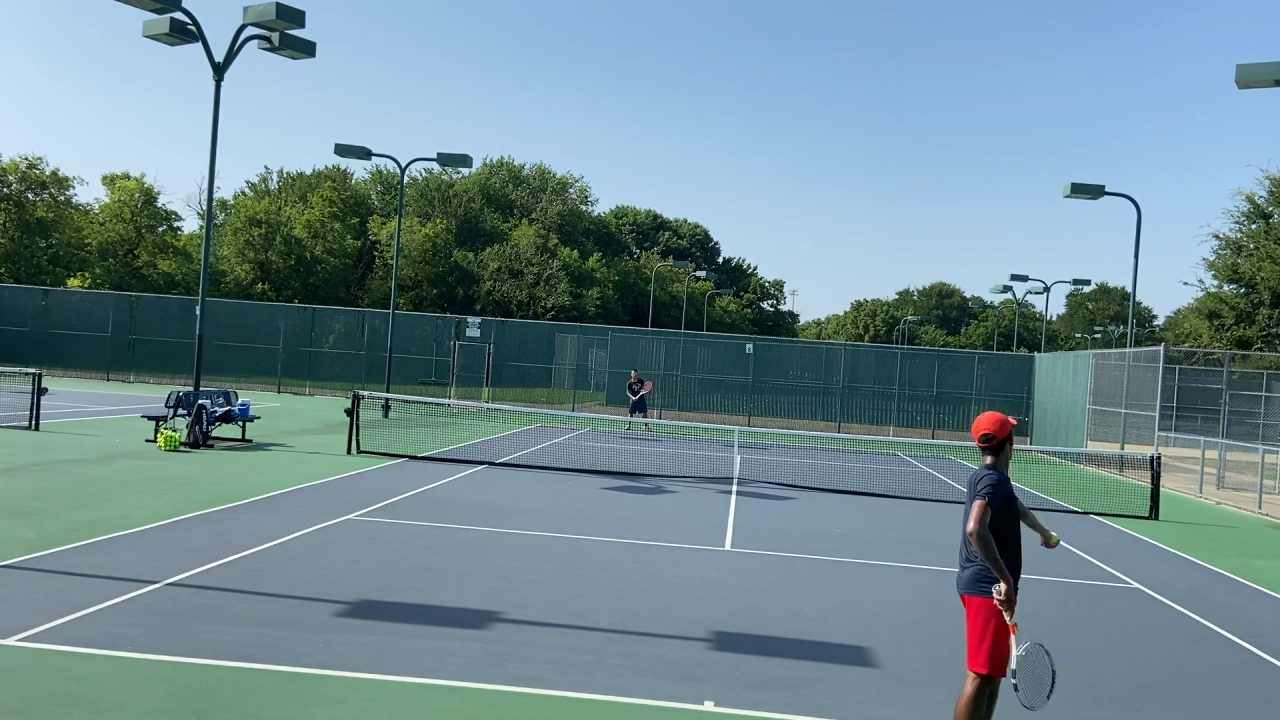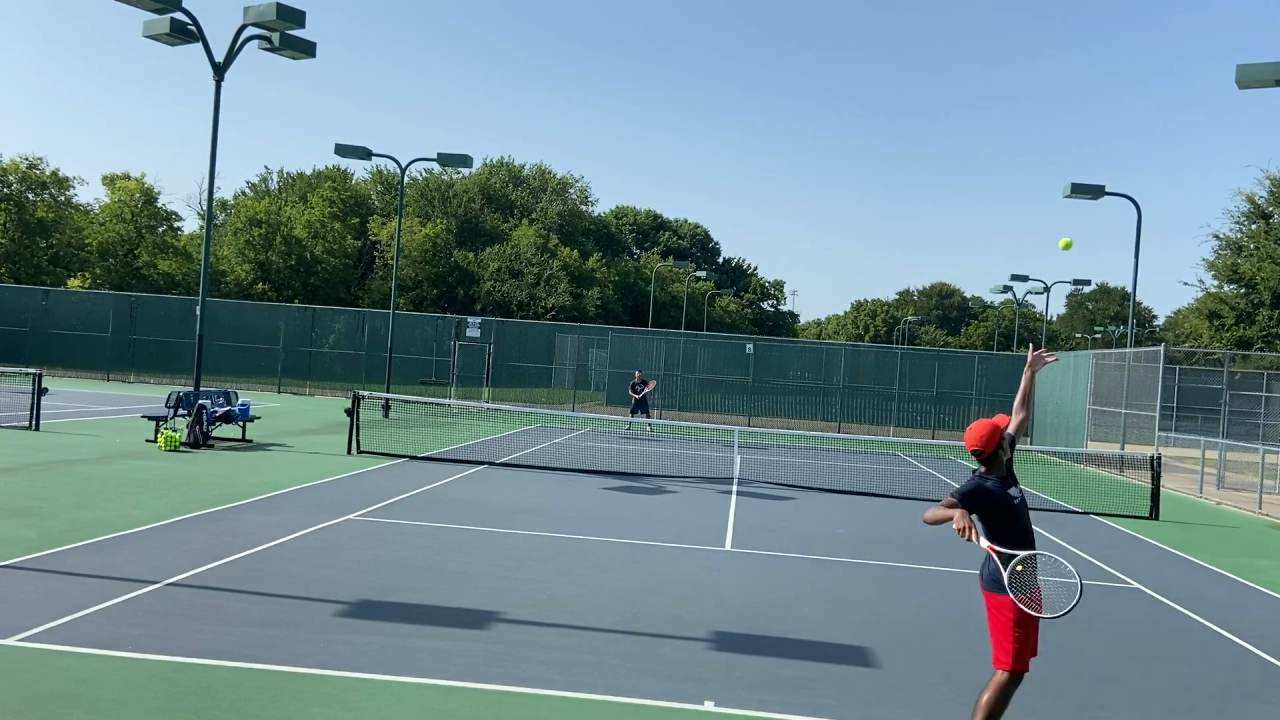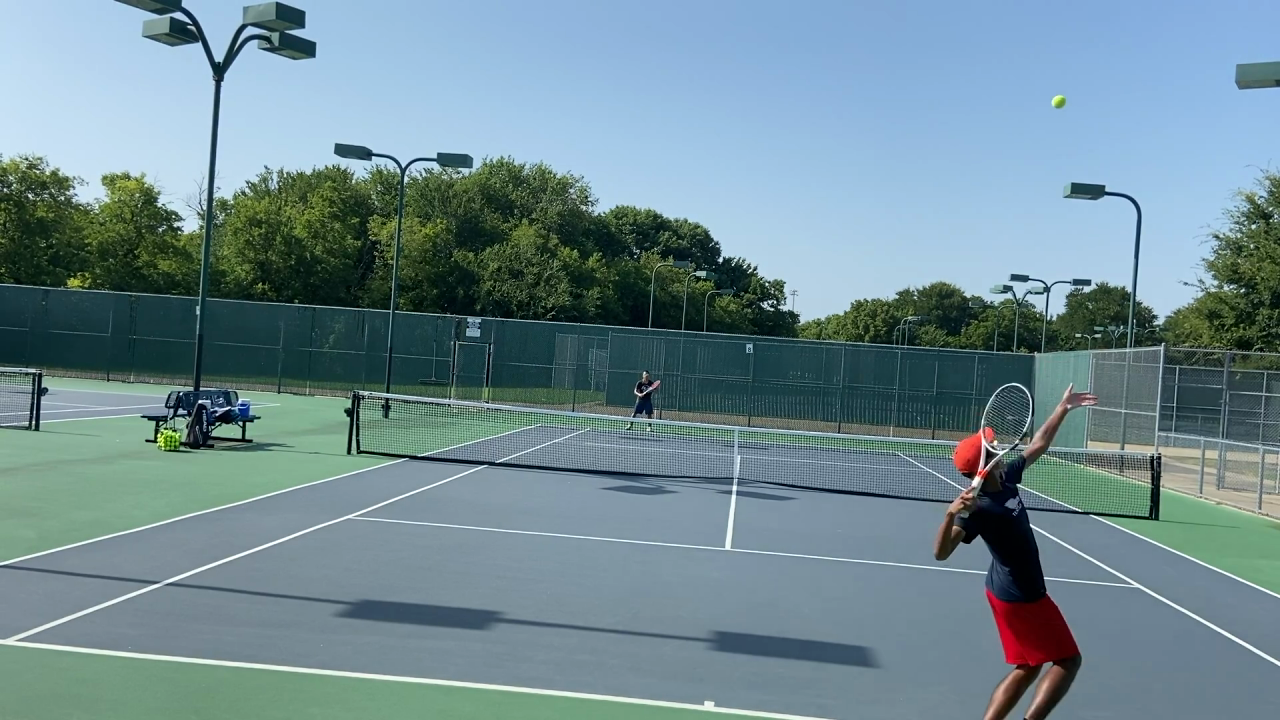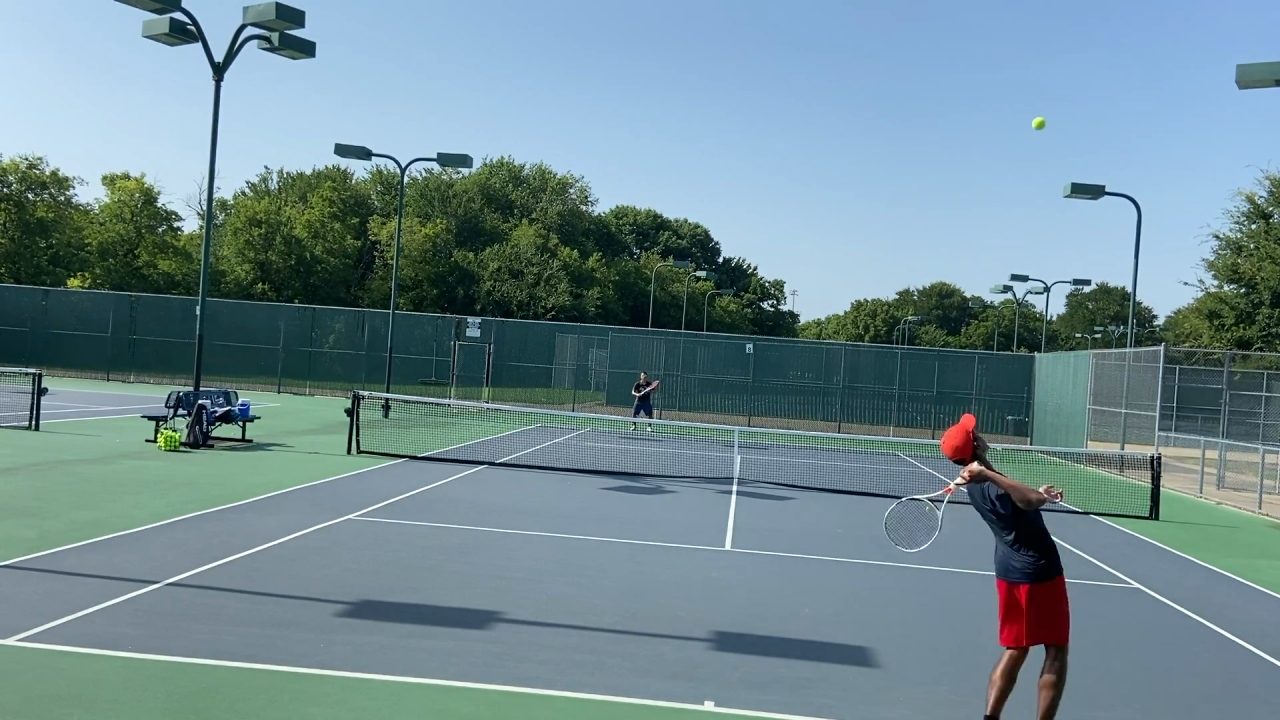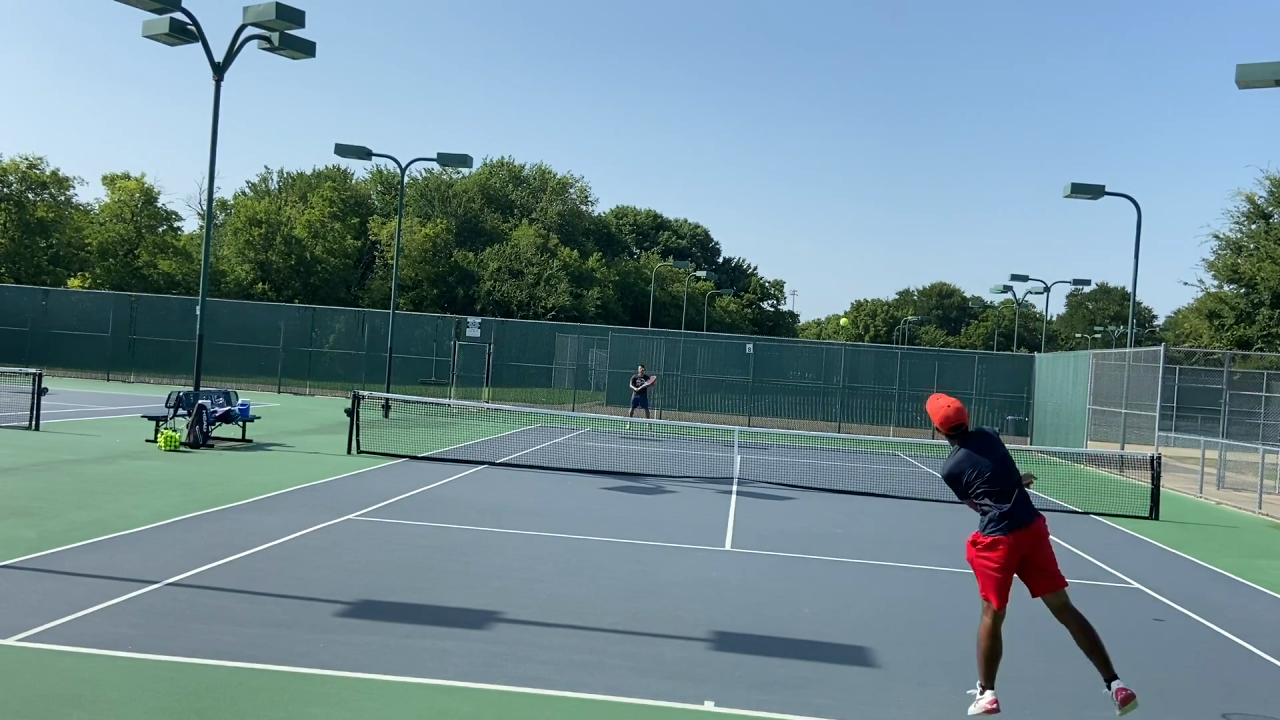
dt=0.3s
person 1, frame 1
left shoulder: (996, 475)
right shoulder: (989, 480)
left elbow: (1017, 510)
right elbow: (974, 528)
left wrist: (1042, 530)
right wrist: (1004, 576)
left hip: (991, 586)
right hip: (986, 589)
left knee: (996, 667)
right knee: (981, 675)
person 1, frame 2
left shoulder: (1002, 468)
right shoulder: (978, 488)
left elbow: (1020, 416)
right elbow: (930, 514)
left wrist: (1029, 372)
right wrist: (957, 514)
right hip: (1008, 588)
left knee: (1013, 666)
right knee: (1010, 672)
person 1, frame 3
left shoulder: (1005, 476)
right shoulder: (978, 507)
left elbow: (1037, 445)
right elbow: (941, 552)
left wrist: (1063, 407)
right wrist: (952, 512)
left hip: (1010, 590)
right hip: (1023, 596)
left knee: (1027, 666)
right knee: (1067, 660)
person 1, frame 4
left shoulder: (978, 485)
right shoulder: (993, 487)
right elbow: (1032, 500)
left wrist: (1041, 493)
right wrist: (991, 474)
left hip: (1009, 576)
right hip: (1042, 575)
left knee: (1014, 652)
right knee: (1056, 653)
person 1, frame 5
left shoulder: (950, 469)
right shoulder: (988, 436)
left elbow: (980, 504)
left hip: (996, 540)
right hip: (1030, 529)
left knee: (992, 616)
right knee: (1064, 609)
left ankle: (987, 694)
right ankle: (1115, 684)
